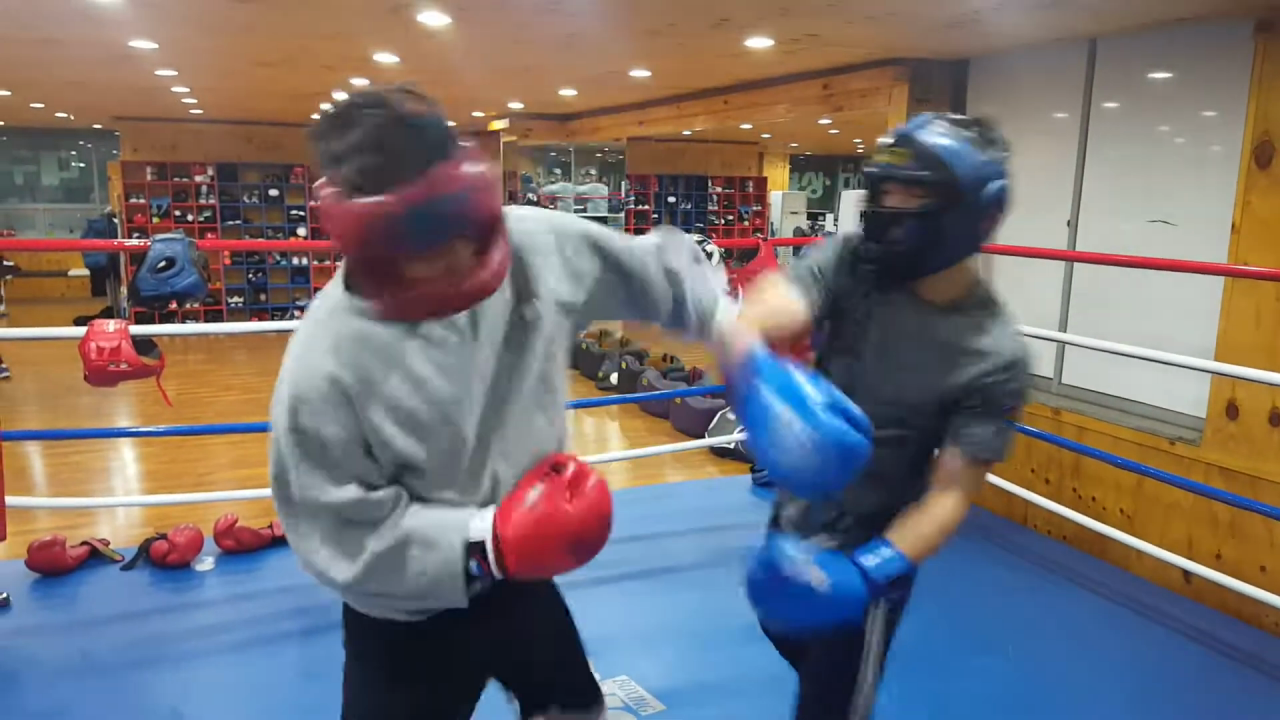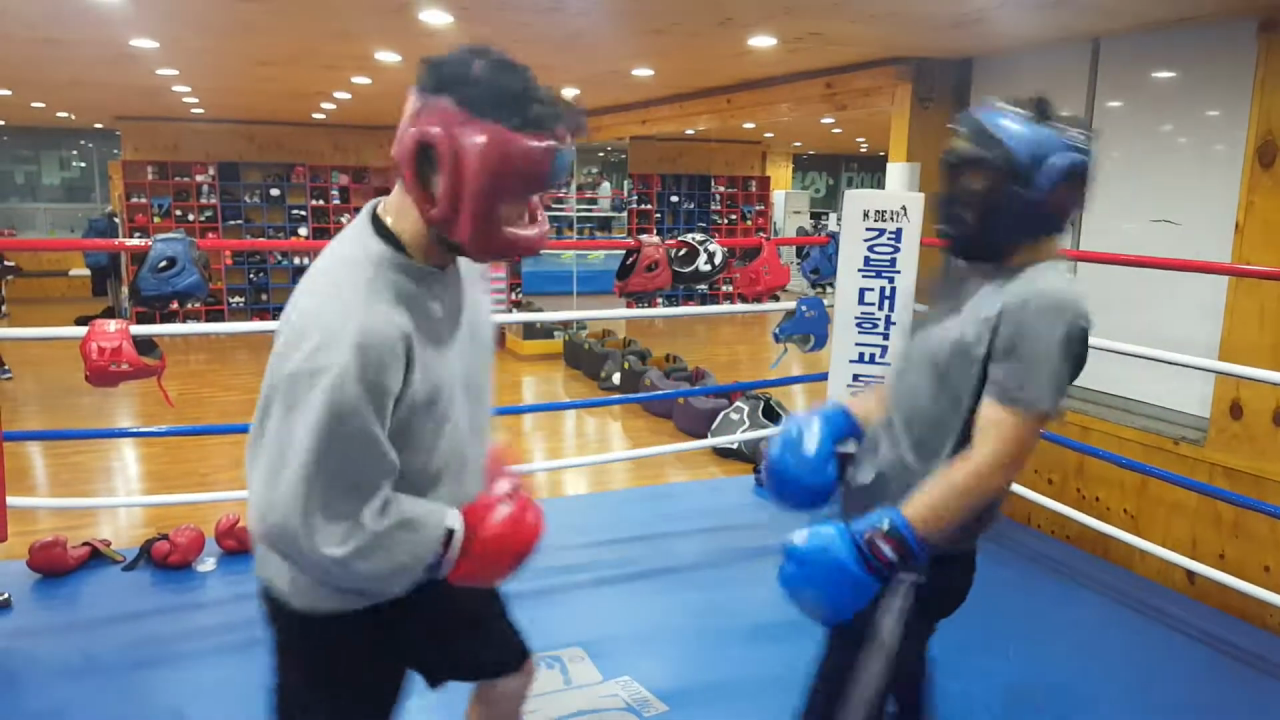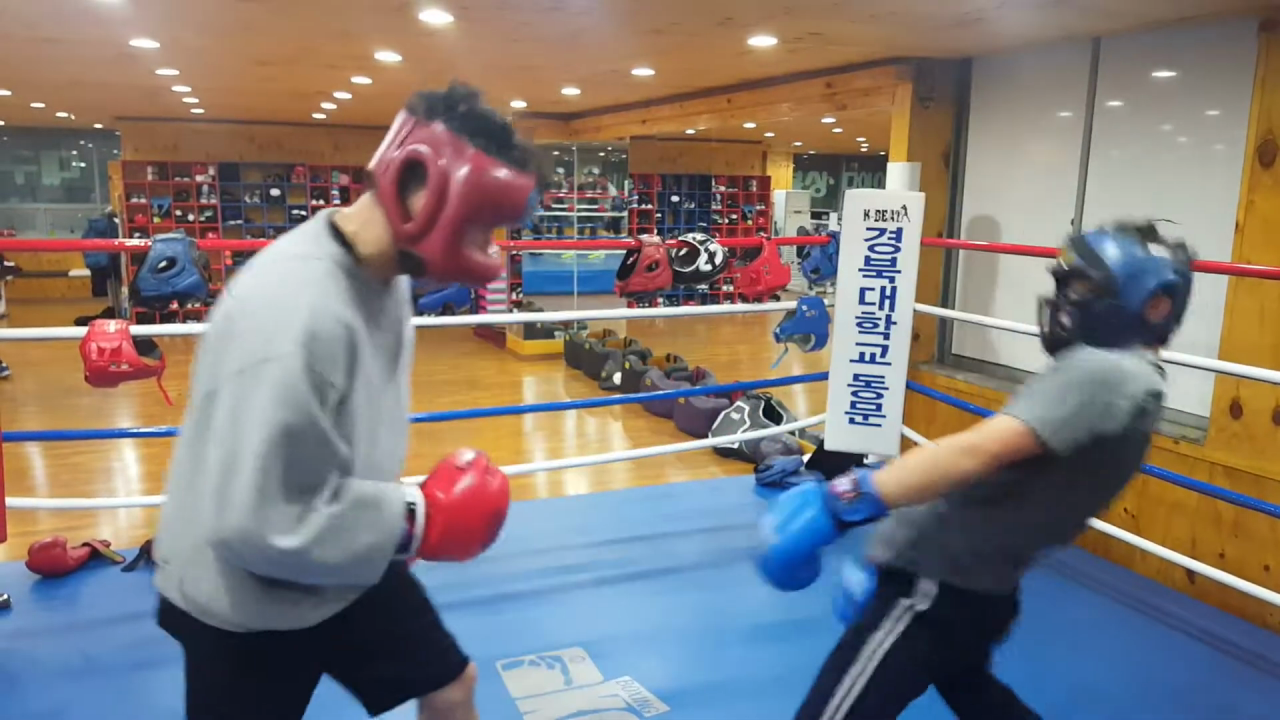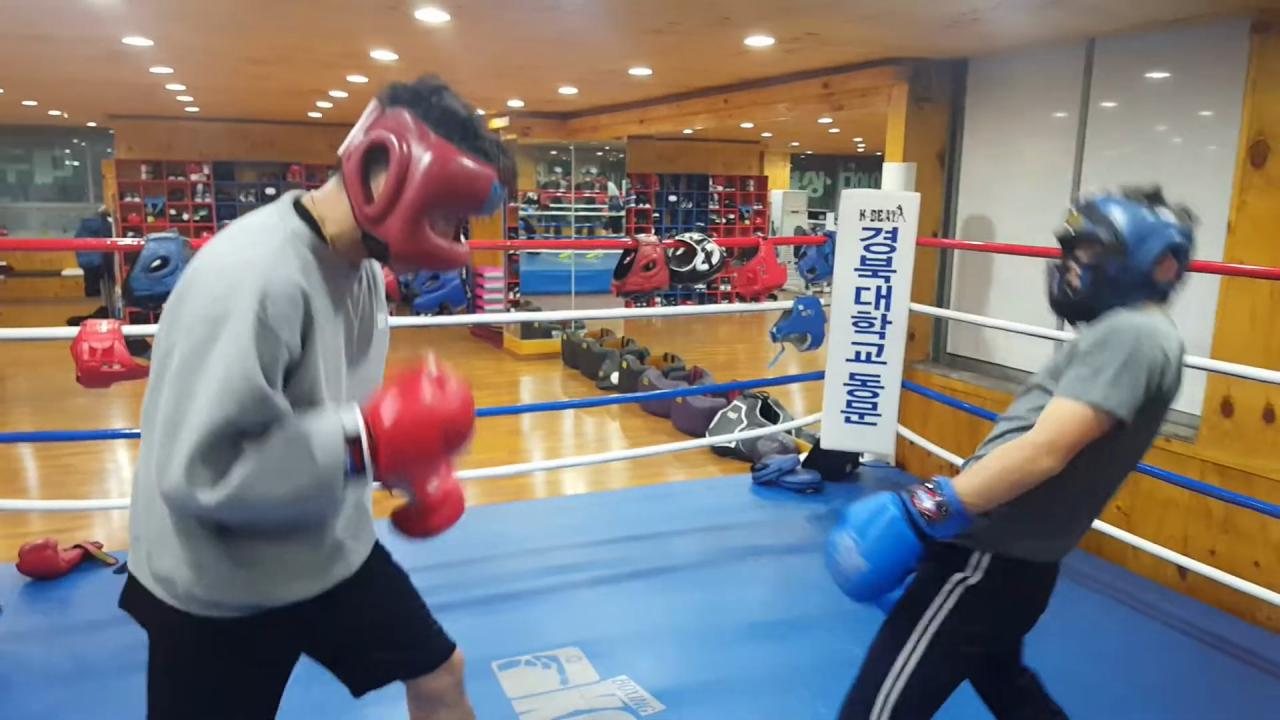
dt=0.2s
person 1, frame 1
left shoulder: (534, 243)
right shoulder: (325, 369)
left elbow: (646, 270)
right elbow: (350, 545)
left wrist: (725, 317)
right wrist: (489, 543)
left hip: (519, 580)
right hip: (407, 613)
person 1, frame 2
left shoulder: (454, 250)
right shoulder: (350, 327)
right elbow: (316, 524)
left wrist: (479, 475)
right wrist: (450, 540)
left hip: (424, 563)
right hip: (334, 593)
person 1, frame 3
left shoulder: (384, 276)
right shoulder: (294, 312)
right elbow: (258, 521)
left wrist: (411, 506)
right wrist: (417, 519)
left hip: (350, 570)
right hip: (250, 604)
person 1, frame 4
left shoulder: (362, 268)
right shoulder: (250, 275)
right elbow: (202, 474)
left wrist: (401, 461)
right wrist: (367, 443)
left hip: (330, 555)
right hip: (218, 592)
person 2, frame 1
left shoulder: (994, 354)
right shoulder: (849, 263)
left elbow: (949, 496)
right elbow: (759, 324)
left wrist: (871, 572)
left hip: (874, 553)
right hip: (795, 524)
right knee: (796, 638)
person 2, frame 2
left shoulder: (1044, 306)
right shoulder: (972, 273)
left elbow: (990, 463)
left wrist: (879, 546)
right wrist: (835, 420)
left hip: (913, 550)
right hip: (874, 519)
person 2, frame 3
left shoulder: (1103, 375)
right shoulder: (1126, 383)
left elbow: (978, 453)
left wrist: (846, 497)
left hip: (943, 585)
right hip: (981, 586)
right knee: (962, 677)
person 2, frame 4
left shoulder: (1134, 334)
right shoulder: (1130, 336)
left elbow: (1044, 451)
left wrist: (925, 508)
right wrist: (941, 507)
left hip: (988, 559)
right hip: (1014, 562)
right knee: (995, 669)
